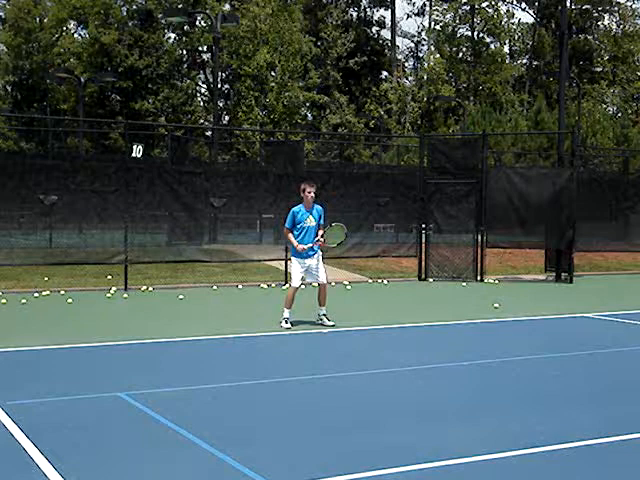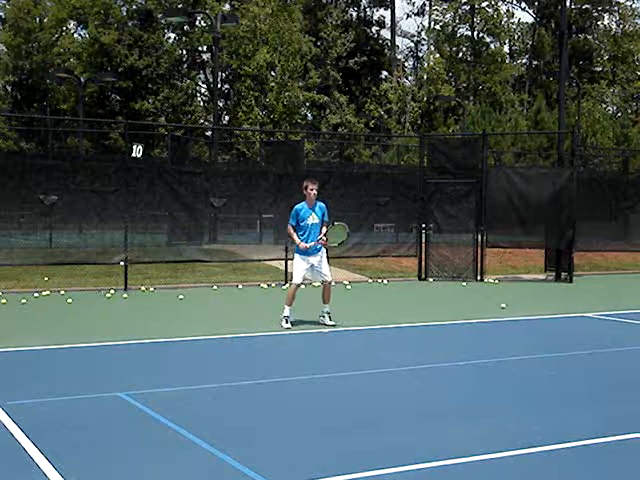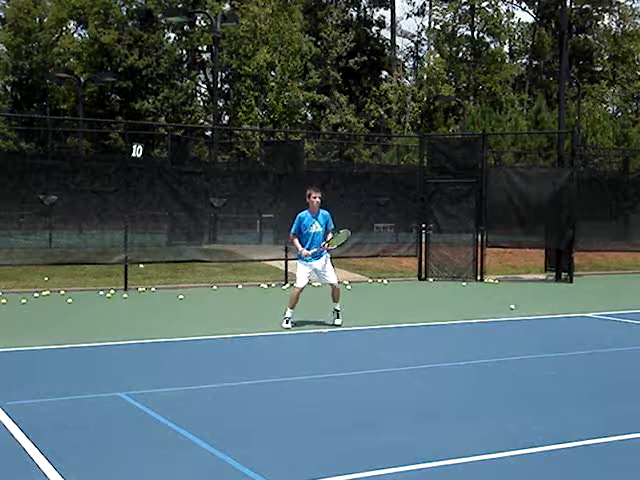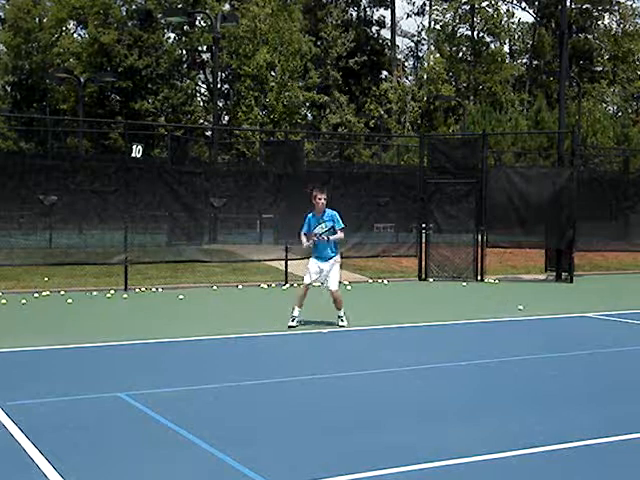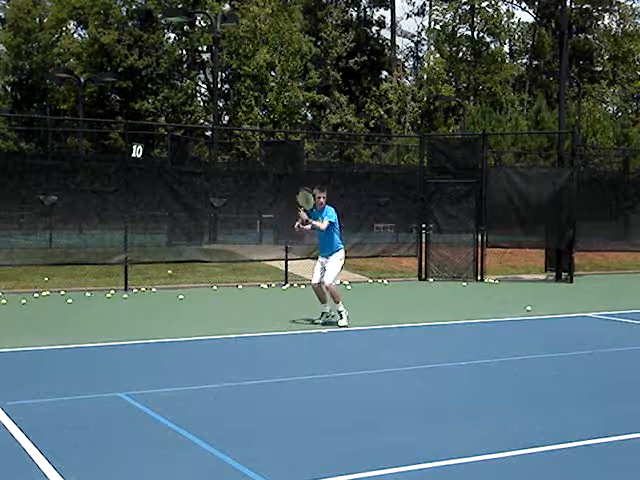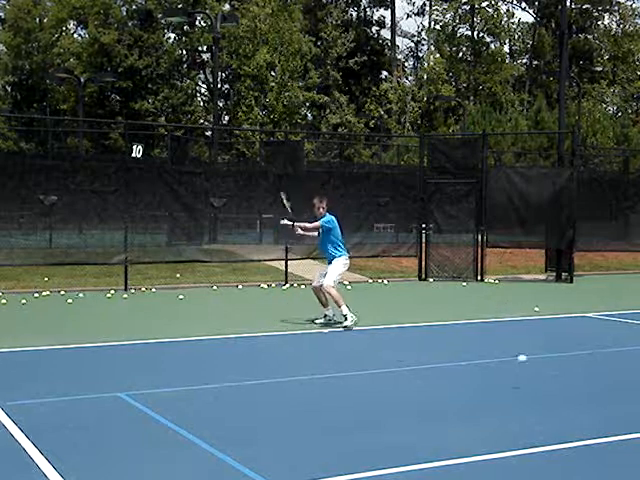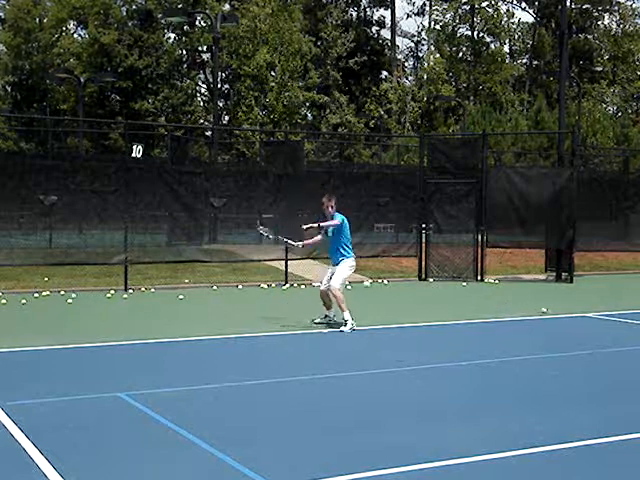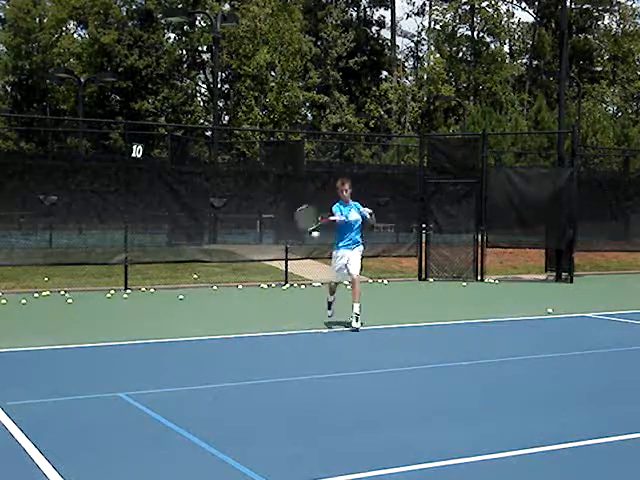
dt=0.2s
person 1, frame 1
left shoulder: (319, 210)
right shoulder: (295, 211)
right elbow: (287, 231)
left wrist: (319, 237)
right wrist: (296, 245)
left hip: (315, 254)
right hip: (298, 256)
left knee: (323, 283)
right knee: (294, 285)
left ankle: (321, 315)
right ankle: (285, 317)
person 1, frame 2
left shoulder: (322, 207)
right shoulder: (298, 209)
right elbow: (290, 228)
left wrist: (322, 235)
right wrist: (299, 242)
left hip: (319, 252)
right hip: (302, 254)
left knee: (327, 282)
right knee: (296, 283)
left ankle: (325, 314)
right ankle: (286, 315)
person 1, frame 3
left shoulder: (326, 215)
right shoulder: (301, 217)
left elbow: (330, 233)
right elbow: (293, 236)
left wrist: (327, 243)
right wrist: (300, 249)
left hip: (322, 257)
right hip: (305, 259)
left knee: (334, 284)
right knee: (299, 287)
left ankle: (337, 311)
right ankle: (288, 316)
person 1, frame 4
left shoulder: (333, 215)
right shoulder: (310, 217)
left elbow: (341, 235)
right elbow: (304, 235)
left wrist: (327, 238)
right wrist: (305, 242)
left hip: (332, 259)
right hip: (316, 259)
left knee: (333, 290)
right knee: (306, 283)
left ankle: (341, 315)
right ankle: (295, 315)
person 1, frame 5
left shoulder: (330, 211)
right shoulder: (314, 211)
left elbow: (323, 227)
right elbow: (313, 227)
left wrist: (306, 218)
right wrist: (301, 227)
left hip: (336, 253)
right hip: (324, 255)
left knee: (328, 284)
right knee: (315, 283)
left ankle: (342, 312)
right ankle: (327, 312)
person 1, frame 6
left shoulder: (330, 219)
right shoulder: (321, 222)
left elbow: (311, 226)
left wrist: (292, 224)
right wrist: (302, 232)
left hip: (340, 259)
right hip: (332, 261)
left knee: (328, 285)
right knee: (315, 286)
left ankle: (348, 315)
right ankle: (329, 315)
person 1, frame 7
left shoulder: (340, 218)
right shoulder: (327, 224)
left elbow: (334, 223)
right elbow: (322, 236)
left wrist: (315, 225)
right wrist: (304, 243)
left hip: (347, 260)
right hip: (335, 262)
left knee: (335, 288)
right knee: (323, 290)
left ankle: (349, 321)
right ankle: (329, 315)
person 1, frame 8
left shoulder: (357, 205)
right shoulder: (336, 207)
left elbow: (372, 222)
right elbow: (338, 219)
left wrist: (371, 213)
right wrist: (337, 218)
left hip: (356, 248)
right hip: (340, 249)
left knee: (355, 277)
right knee: (335, 281)
left ankle: (356, 314)
right ankle: (331, 299)
